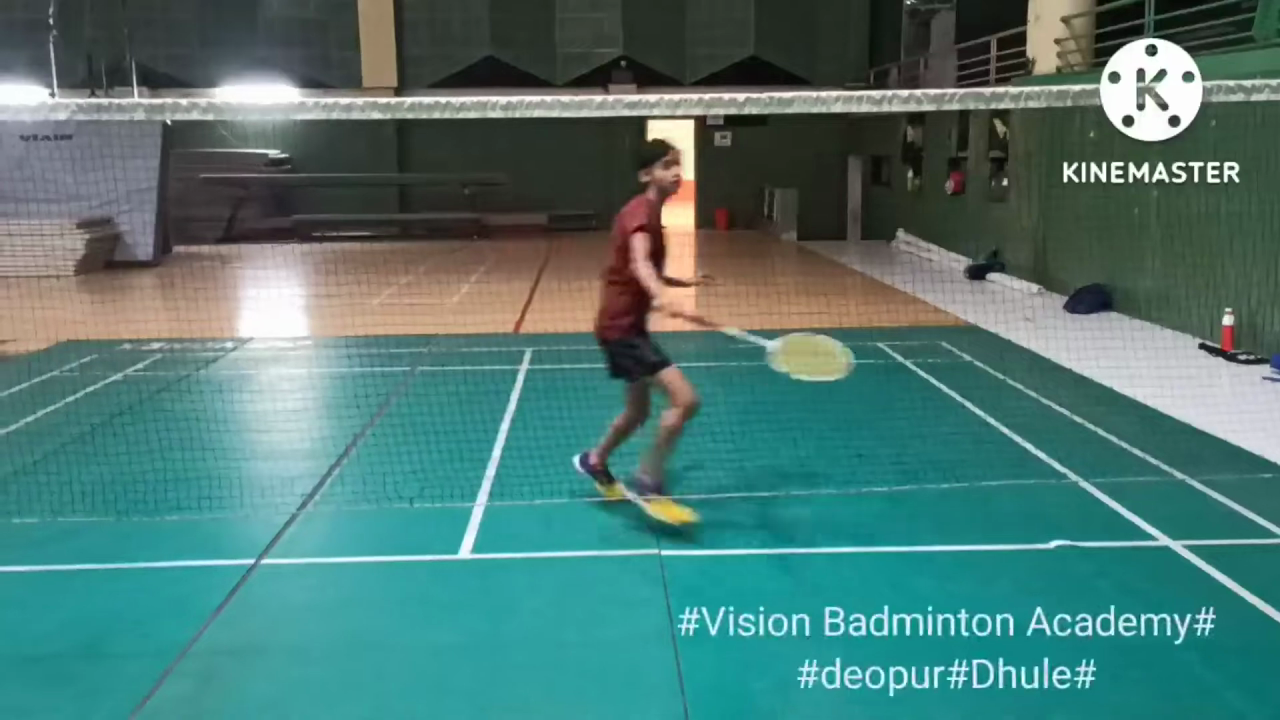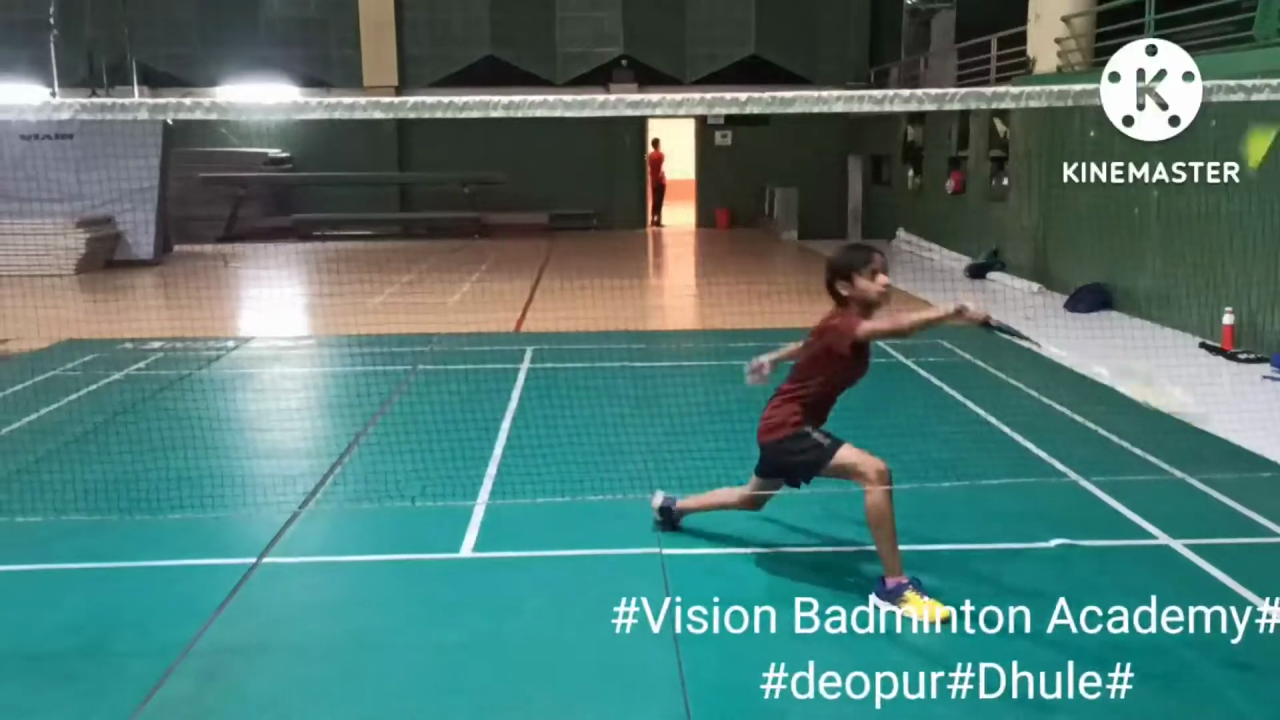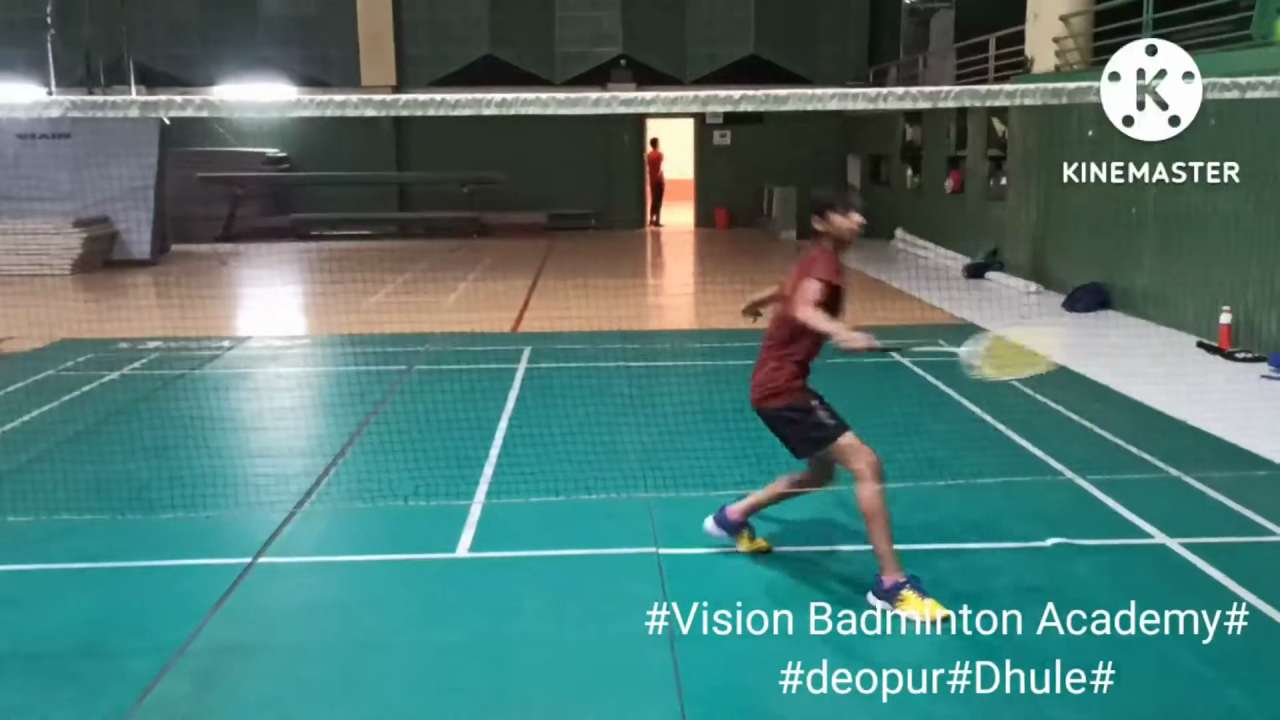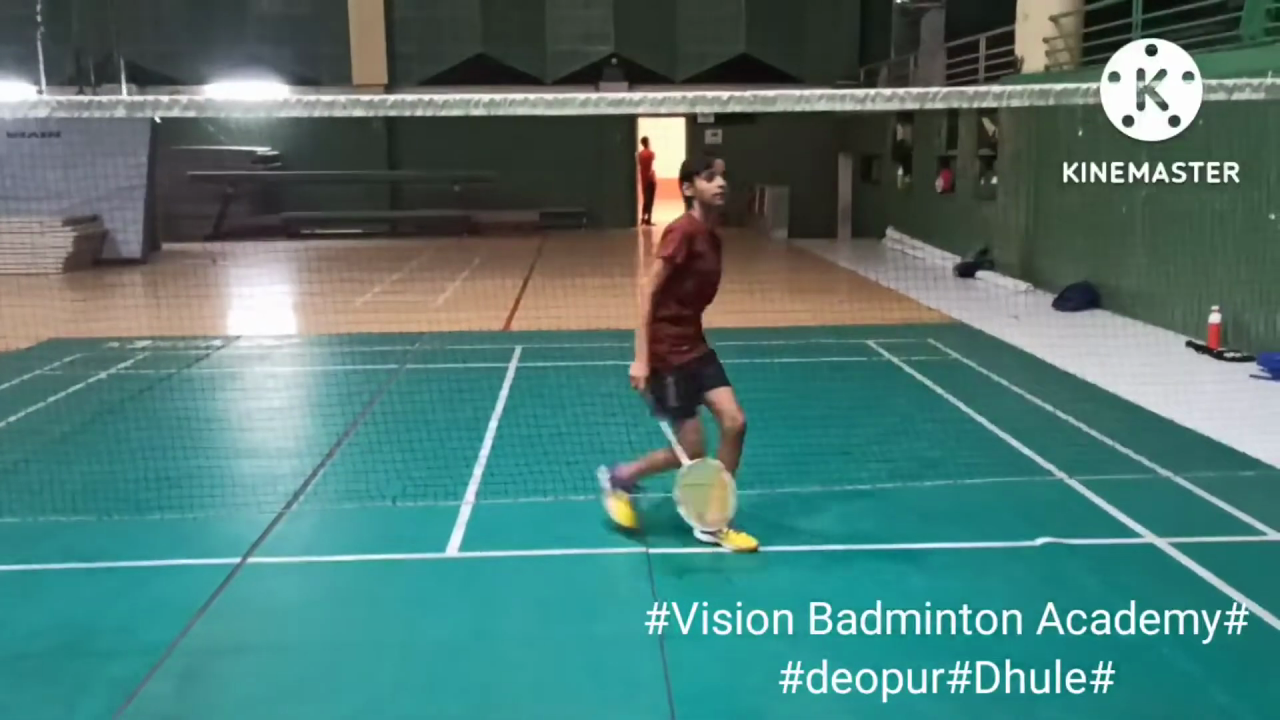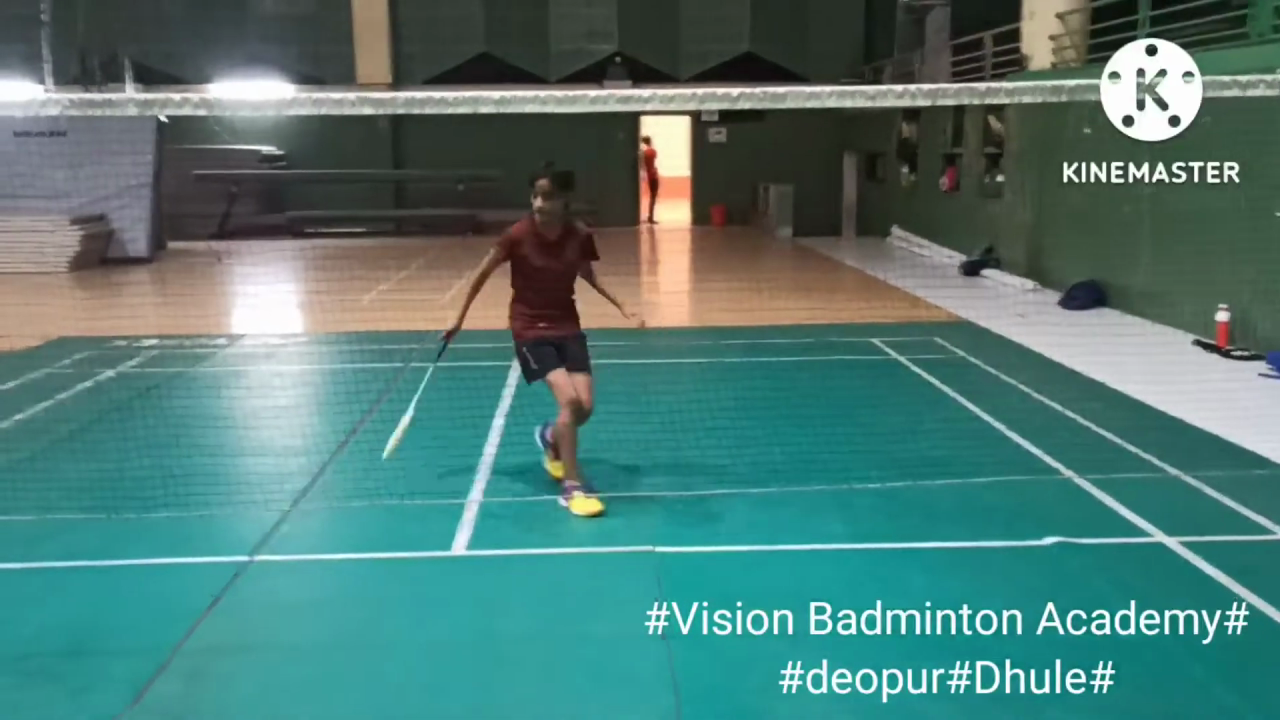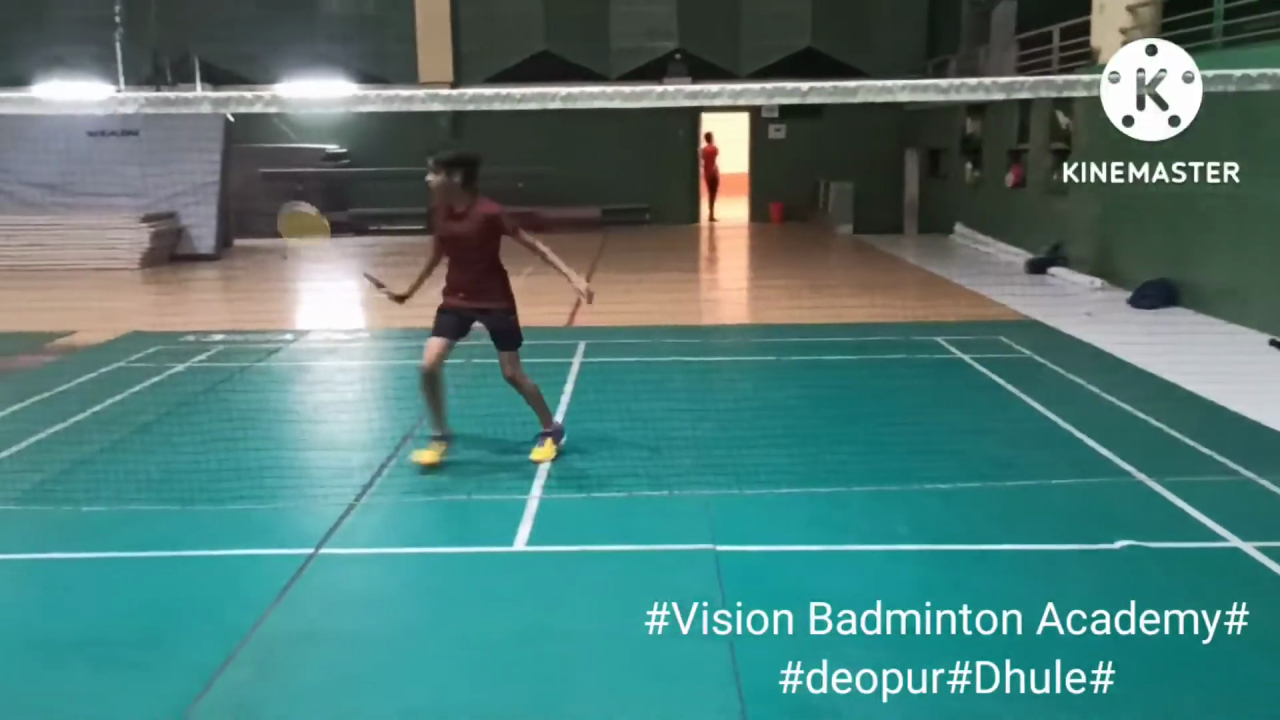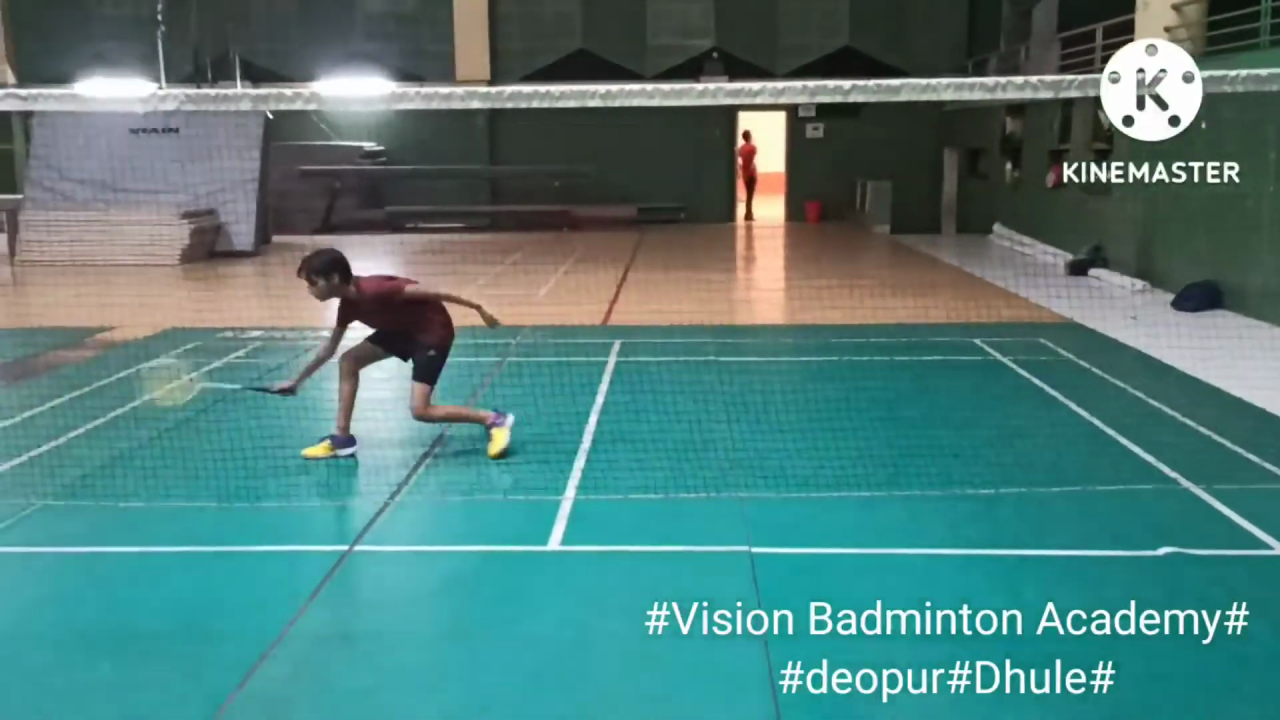
dt=0.4s
person 1, frame 1
left shoulder: (647, 212)
right shoulder: (641, 212)
right elbow: (639, 262)
left wrist: (680, 282)
right wrist: (661, 292)
left hip: (629, 324)
right hip: (621, 324)
left knee: (639, 411)
right knee: (686, 400)
left ankle: (595, 463)
right ankle: (650, 486)
person 1, frame 2
left shoulder: (845, 322)
right shoulder: (842, 326)
left elbow: (804, 347)
right elbow: (894, 326)
left wrist: (771, 359)
right wrist: (953, 312)
left hip: (782, 424)
right hip: (786, 429)
left knee: (752, 497)
right knee: (875, 473)
left ankle: (672, 506)
right ankle: (894, 586)
person 1, frame 3
left shoulder: (815, 261)
right shoulder: (822, 261)
left elbow: (783, 293)
right elbow: (803, 310)
left wrist: (756, 303)
right wrist: (839, 331)
left hip: (778, 383)
right hip: (783, 389)
left knee: (820, 473)
right knee: (867, 466)
left ankle: (731, 518)
right ankle: (891, 584)
person 1, frame 4
left shoulder: (711, 237)
right shoulder: (682, 232)
right elbow: (648, 294)
right wrist: (641, 358)
left hip: (694, 345)
right hip: (666, 352)
left knee: (735, 423)
right knee: (691, 451)
right ankle: (619, 479)
person 1, frame 5
left shoulder: (581, 236)
right shoulder: (519, 234)
right elbow: (483, 273)
left wrist: (622, 307)
right wrist: (460, 317)
left hip: (566, 326)
right hip: (530, 329)
left knee: (584, 405)
right knee: (570, 400)
left ankle: (549, 437)
right ankle: (572, 487)
person 1, frame 6
left shoulder: (489, 213)
right shoulder: (439, 210)
left elbow: (532, 245)
left wrist: (572, 276)
right wrist: (409, 290)
left hip: (495, 300)
right hip: (457, 300)
left knee: (512, 375)
right knee: (429, 366)
left ankle: (551, 431)
right ankle: (440, 437)
person 1, frame 7
left shoulder: (375, 291)
right shoulder: (347, 305)
left elbow: (426, 292)
right elbow: (330, 347)
left wrist: (478, 307)
right wrist: (298, 381)
left hip: (434, 331)
right hip: (402, 329)
left knee: (420, 411)
right knee: (348, 363)
left ankle: (495, 420)
right ankle: (342, 438)
